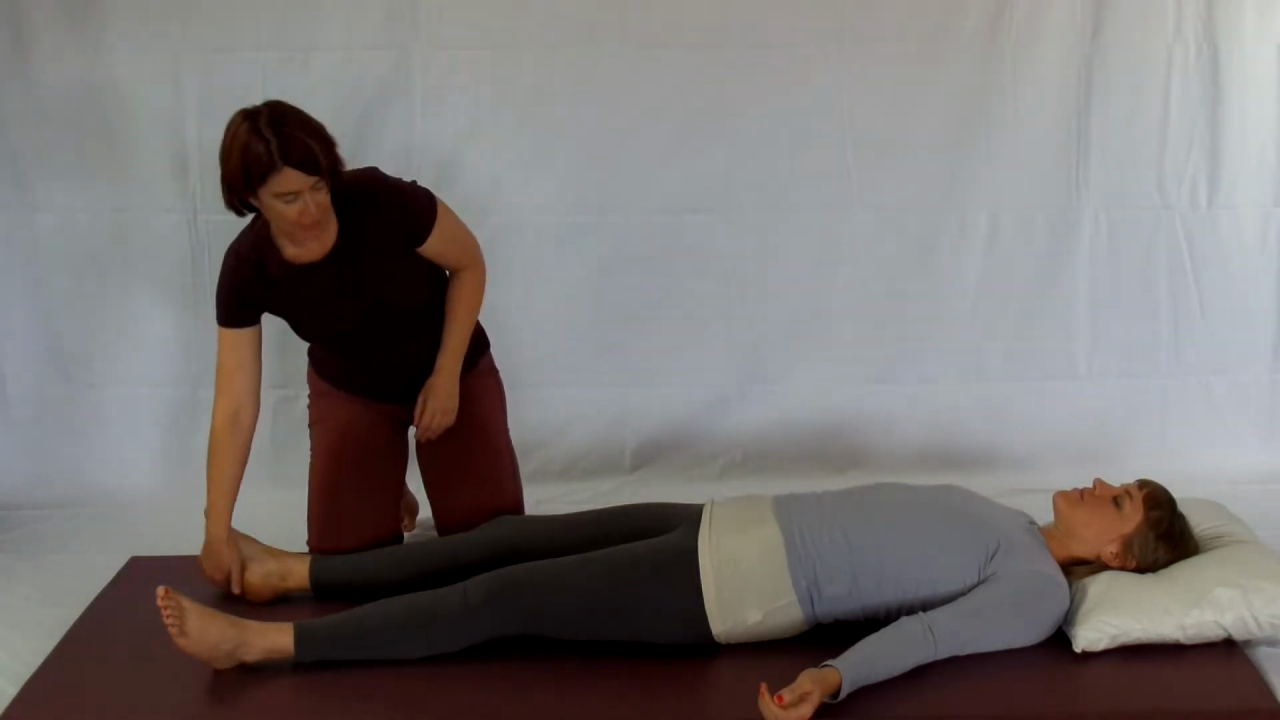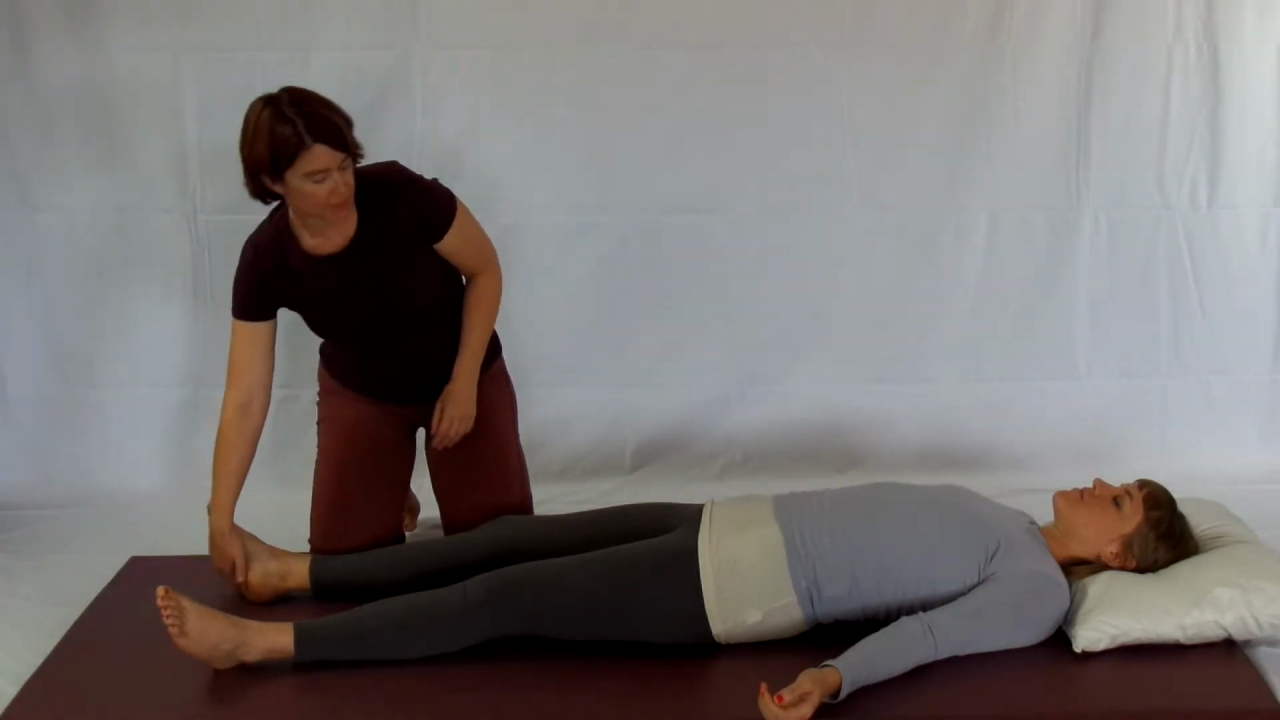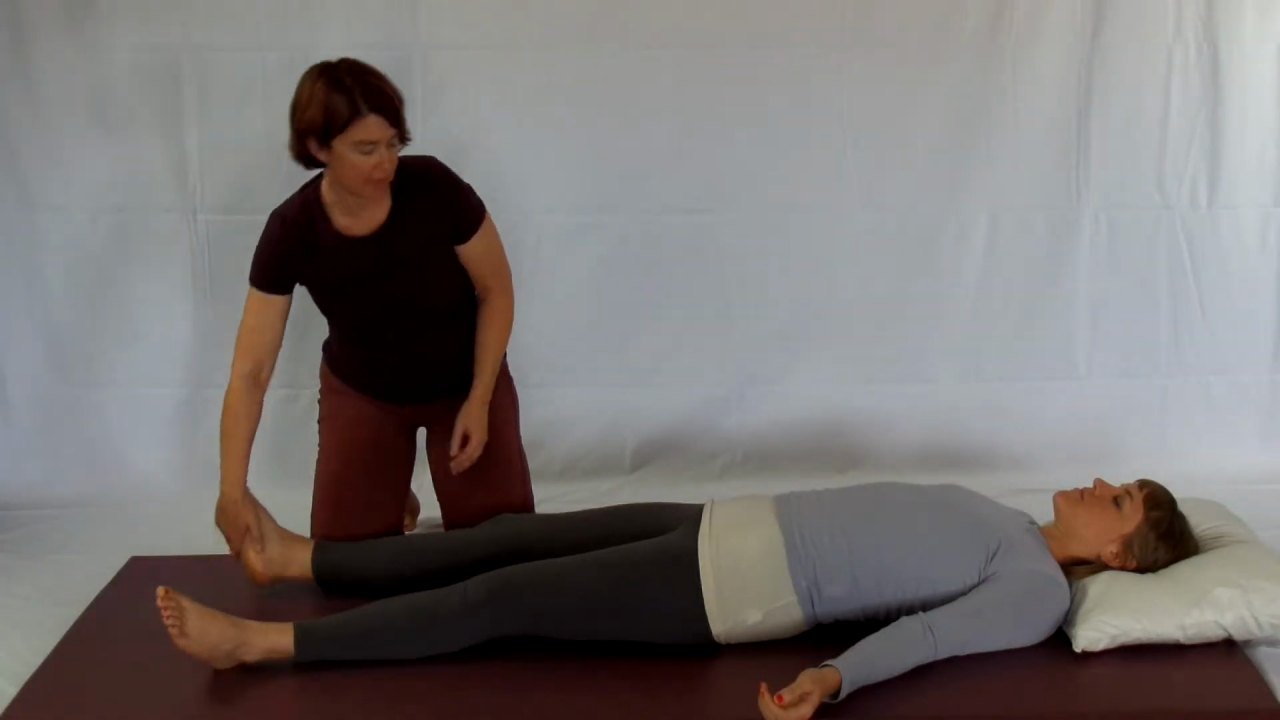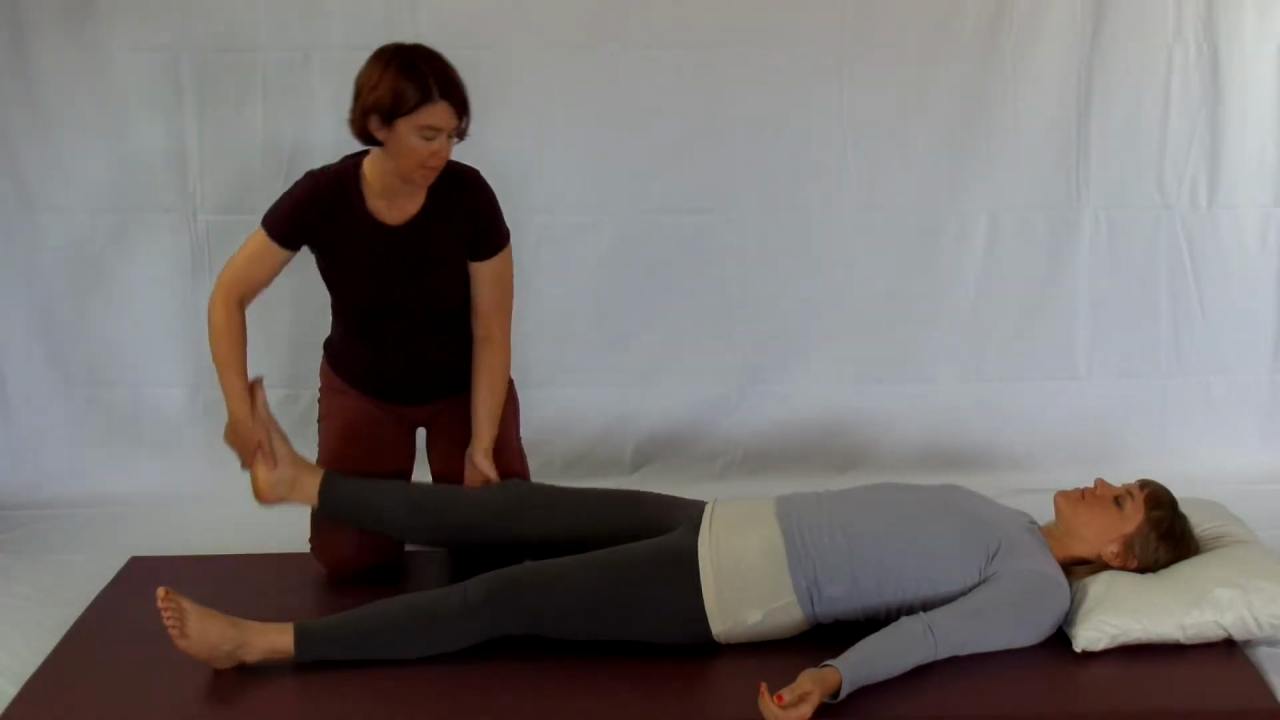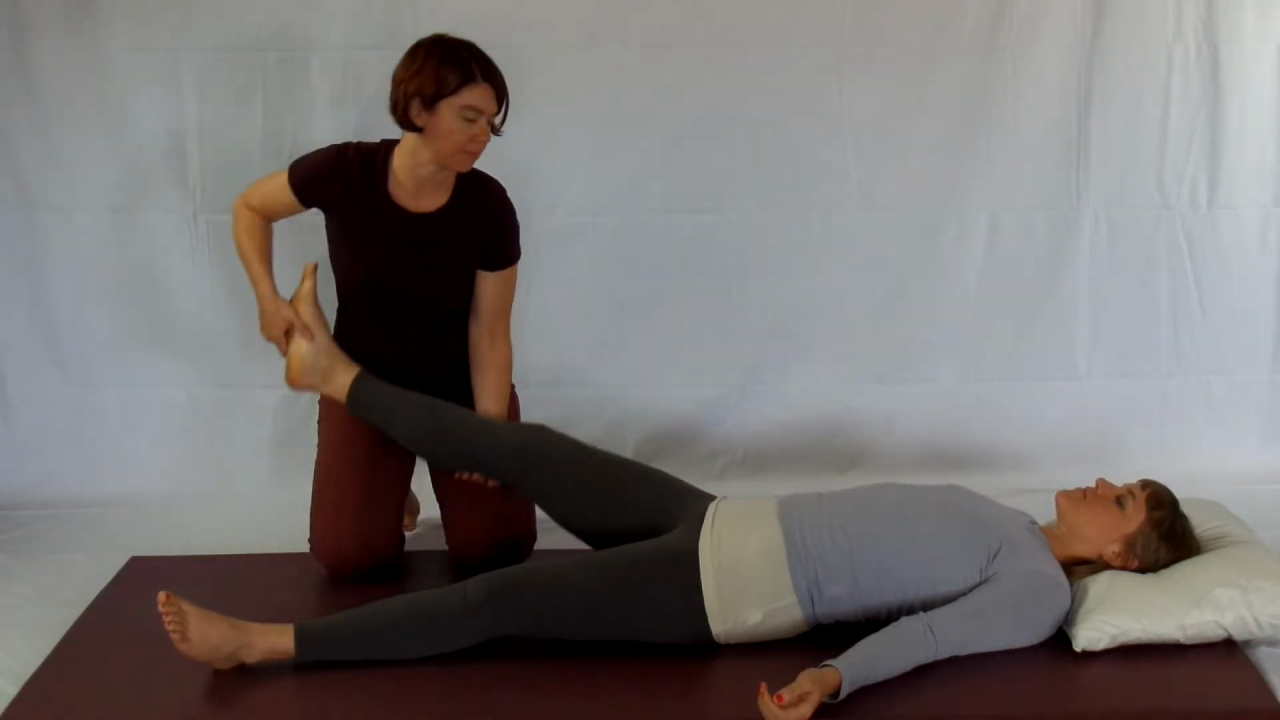
dt=0.4s
person 1, frame 1
left shoulder: (1038, 592)
right shoulder: (1007, 528)
left elbow: (929, 629)
left hip: (736, 588)
right hip: (733, 526)
left knee: (500, 599)
right knee: (504, 540)
right ankle: (288, 570)
person 1, frame 2
left shoulder: (1038, 593)
right shoulder: (1008, 528)
left elbow: (929, 632)
left hip: (737, 591)
right hip: (731, 529)
left knee: (502, 601)
right knee: (507, 538)
right ankle: (289, 570)
person 1, frame 3
left shoulder: (1039, 594)
right shoulder: (1008, 531)
left elbow: (928, 631)
left hip: (736, 590)
right hip: (732, 528)
left knee: (501, 601)
right knee: (507, 535)
right ankle: (296, 555)
person 1, frame 4
left shoulder: (1038, 593)
right shoulder: (1009, 527)
left elbow: (932, 632)
left hip: (735, 592)
right hip: (728, 530)
left knee: (499, 600)
right knee: (510, 509)
right ankle: (300, 480)
person 1, frame 5
left shoulder: (1039, 594)
right shoulder: (1012, 529)
left elbow: (930, 631)
left hip: (730, 592)
right hip: (727, 526)
left knee: (496, 602)
right knee: (526, 451)
right ankle: (335, 371)
person 2, frame 1
left shoulder: (382, 200)
right shoulder: (248, 267)
left elbow: (468, 265)
right elbow: (234, 408)
left wrist: (446, 374)
right wrist: (217, 531)
left hip: (450, 373)
right hip: (348, 392)
right knee: (343, 553)
right ankle: (388, 494)
person 2, frame 2
left shoulder: (400, 194)
right shoulder: (266, 259)
left elbow: (484, 271)
right elbow: (245, 400)
left wrist: (463, 382)
right wrist: (221, 521)
left hip: (459, 376)
right hip: (359, 393)
right knee: (344, 553)
right ankle: (390, 494)
person 2, frame 3
left shoulder: (435, 189)
right shoulder: (292, 231)
left elbow: (496, 293)
right elbow: (250, 373)
left wrist: (479, 400)
right wrist: (233, 489)
left hip: (461, 384)
right hip: (361, 393)
right ankle: (391, 494)
person 2, frame 4
left shoulder: (469, 196)
right shoulder: (321, 199)
left elbow: (492, 333)
right elbow: (228, 299)
left wrist: (483, 448)
right wrist: (240, 408)
left hip: (460, 388)
right hip: (362, 391)
right knee: (347, 556)
left ankle: (444, 478)
right ankle: (390, 489)
person 2, frame 5
left shoulder: (488, 206)
right shoulder: (342, 172)
left elbow: (489, 333)
right elbow: (250, 208)
right wrist: (268, 299)
left hip: (458, 386)
left knee: (497, 548)
right knee: (348, 556)
left ankle: (435, 470)
right ankle: (392, 487)
